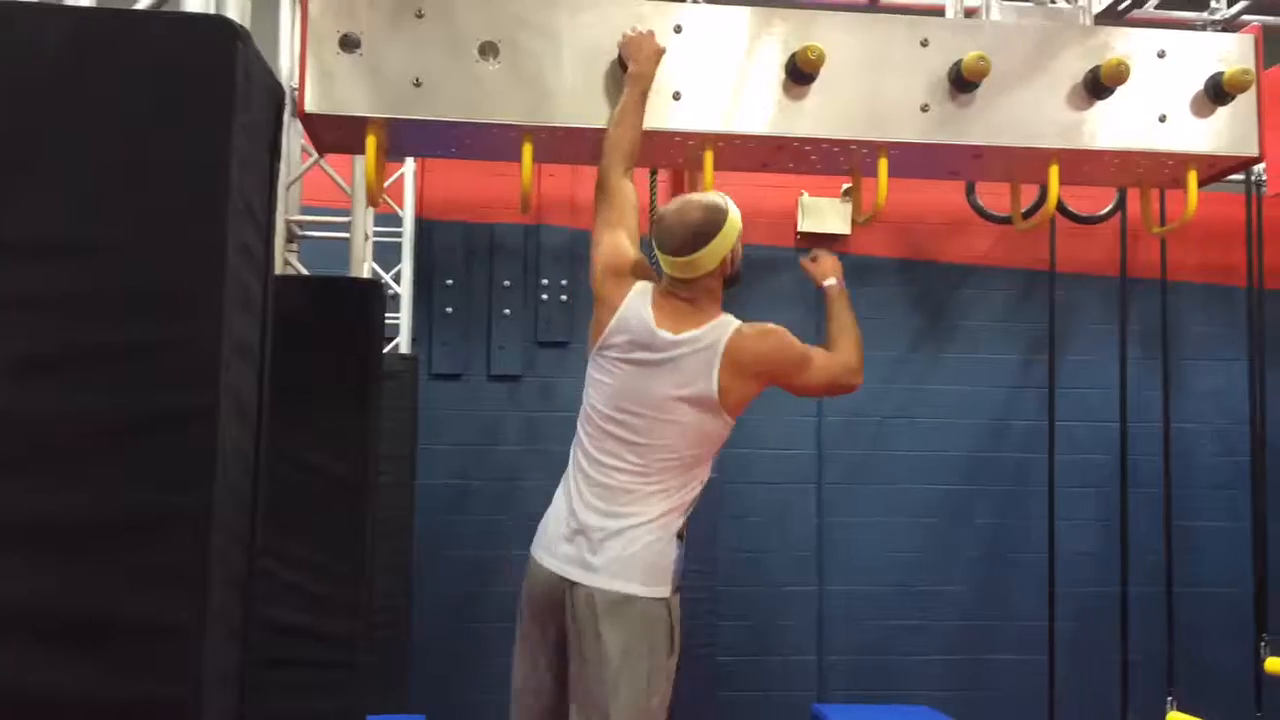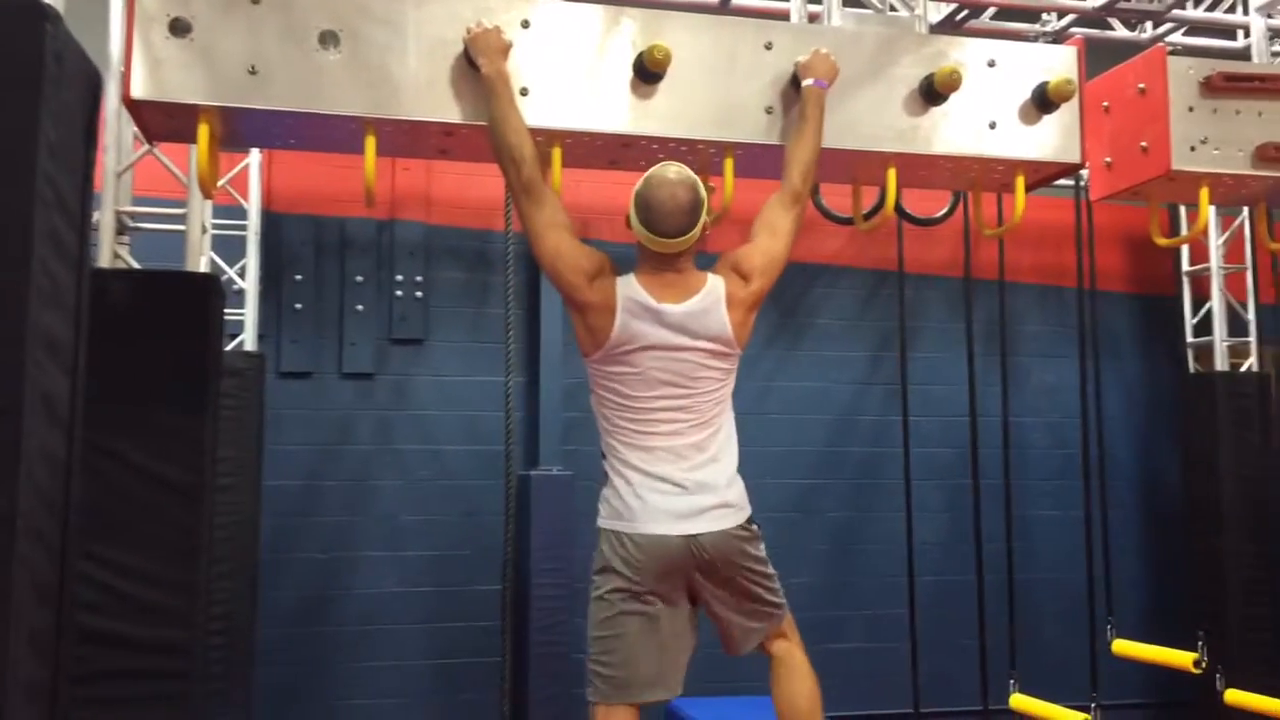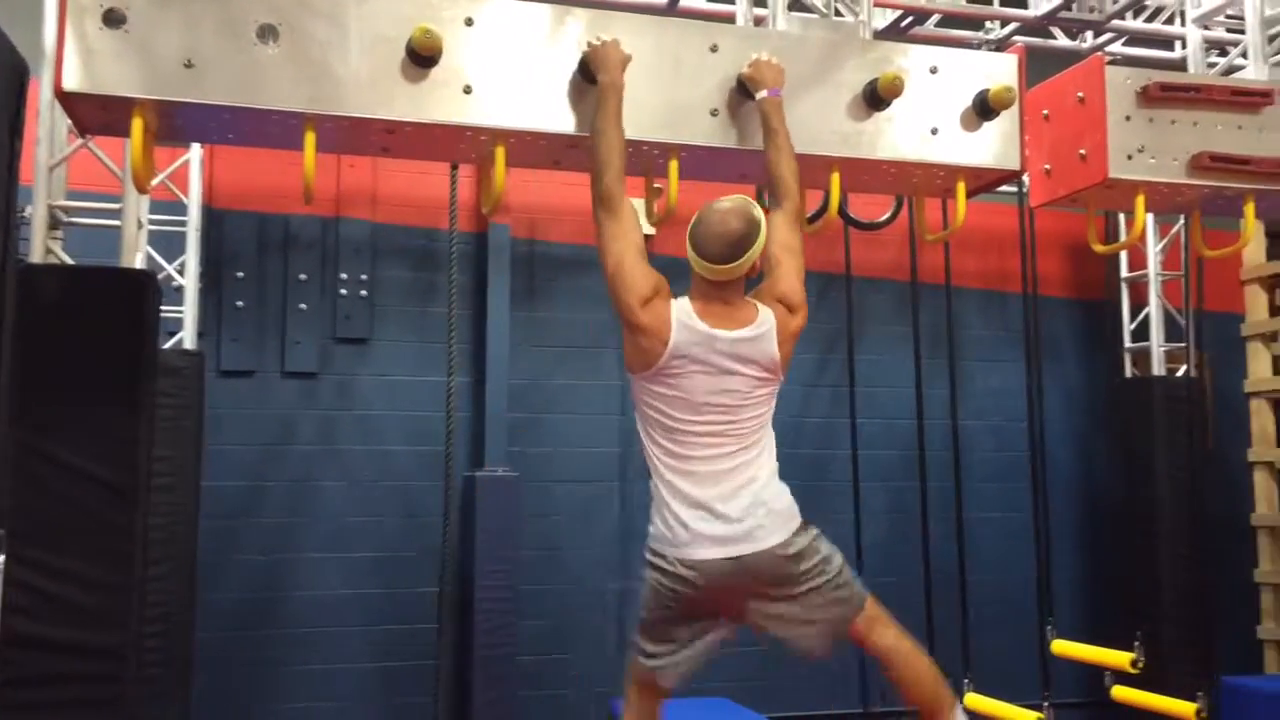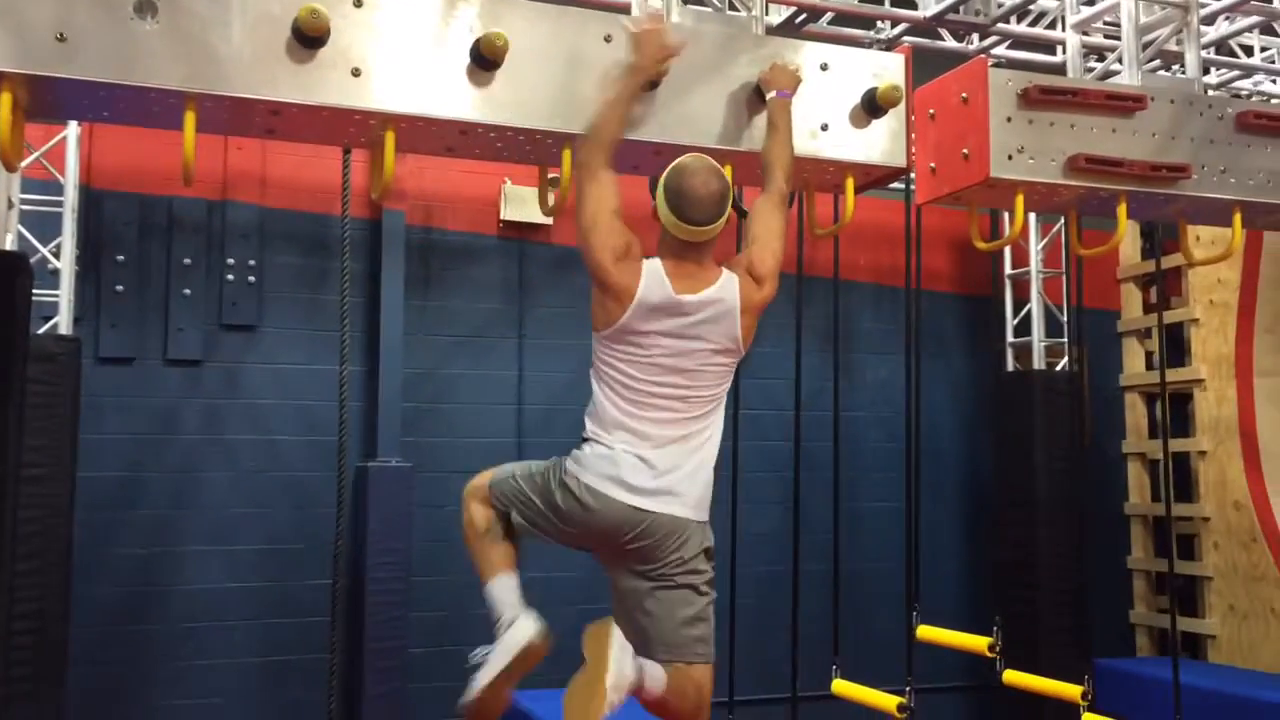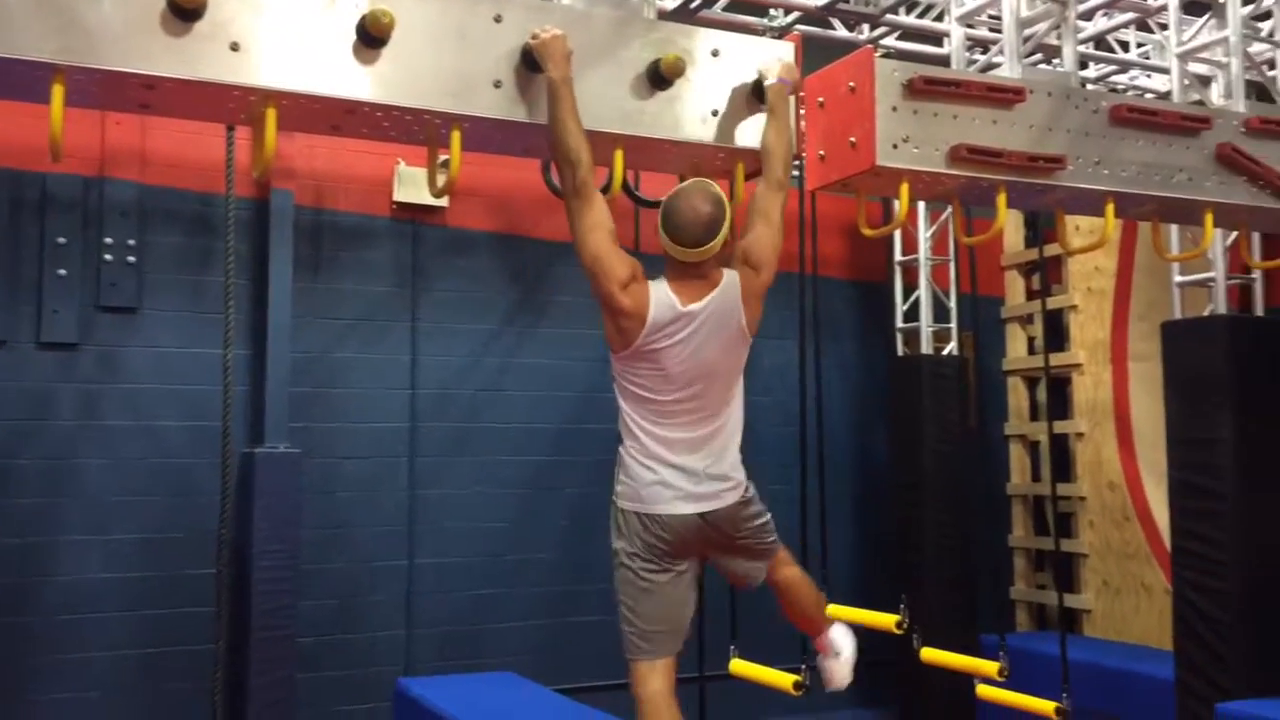
dt=1s
person 1, frame 1
left shoulder: (618, 298)
right shoulder: (749, 351)
left elbow: (612, 177)
right elbow: (847, 369)
left wrist: (640, 74)
right wrist: (833, 285)
left hip: (552, 563)
right hip: (630, 585)
person 1, frame 2
left shoulder: (596, 298)
right shoulder: (737, 293)
left elbow: (527, 184)
right elbow: (793, 193)
left wrist: (493, 72)
right wrist: (815, 89)
left hip: (636, 538)
right hip: (725, 530)
right knee: (784, 646)
person 1, frame 3
left shoulder: (651, 320)
right shoulder: (780, 322)
left elbow: (611, 199)
right elbow: (789, 205)
left wrist: (610, 85)
right wrist: (771, 101)
left hip: (683, 562)
right hip: (775, 546)
right knee: (877, 630)
person 1, frame 4
left shoulder: (622, 278)
right shoulder: (749, 295)
left elbow: (592, 162)
right elbow: (778, 195)
left wrist: (639, 69)
right wrist: (780, 102)
left hip: (587, 489)
right hip: (674, 519)
left knee: (483, 494)
left ankle: (515, 624)
person 1, frame 5
left shoulder: (630, 302)
right shoulder: (746, 292)
left elbow: (579, 184)
right elbow: (774, 185)
left wrist: (558, 76)
right wrist: (778, 96)
left hip: (649, 512)
right hip: (728, 501)
right knee: (777, 565)
right ankle: (829, 644)
